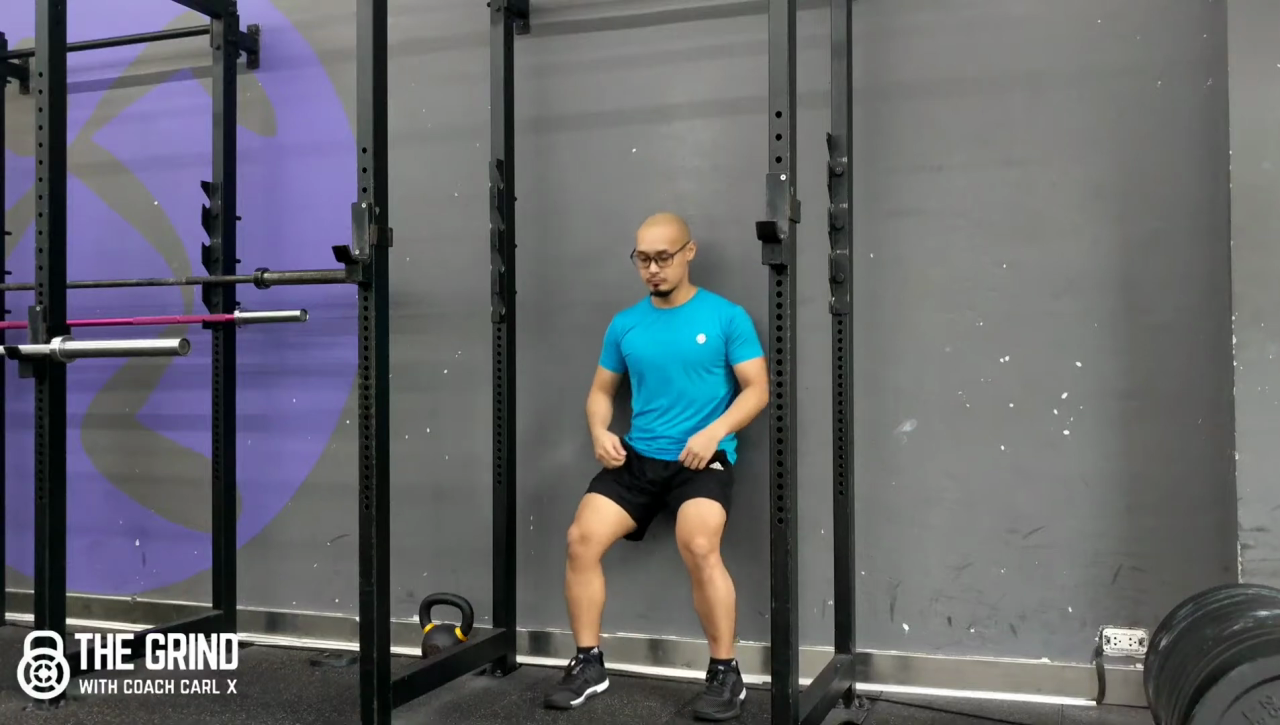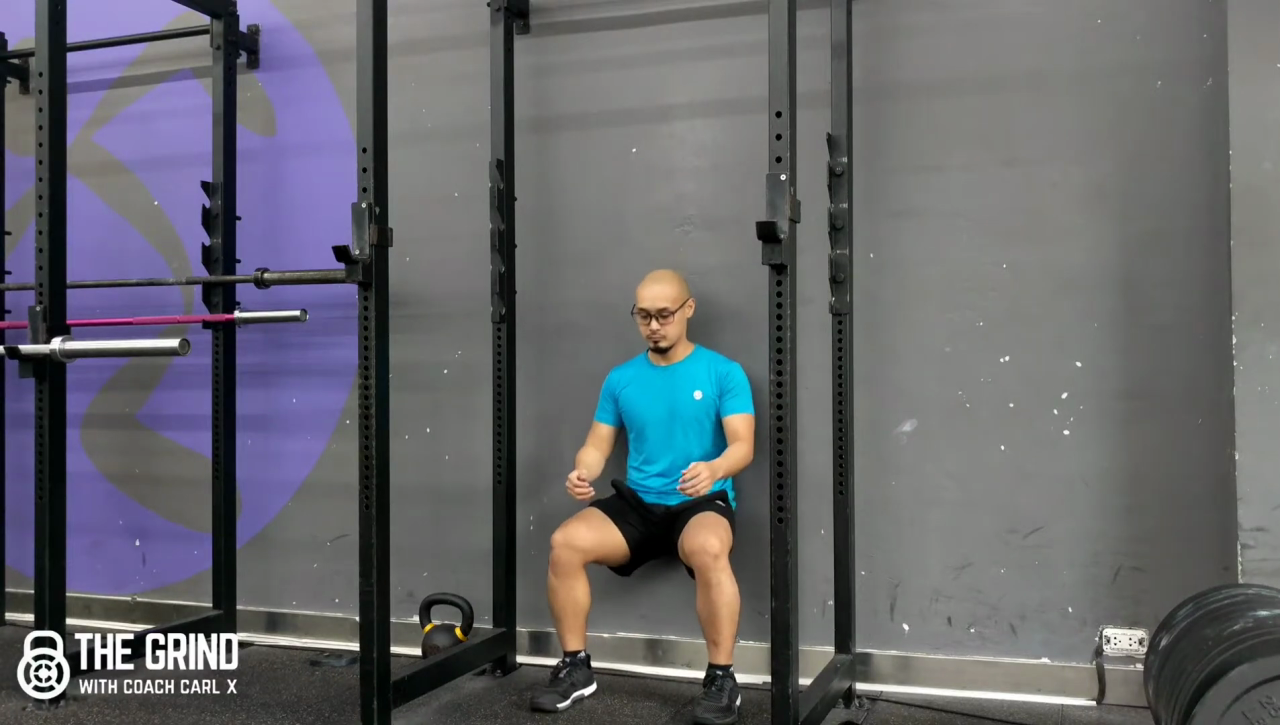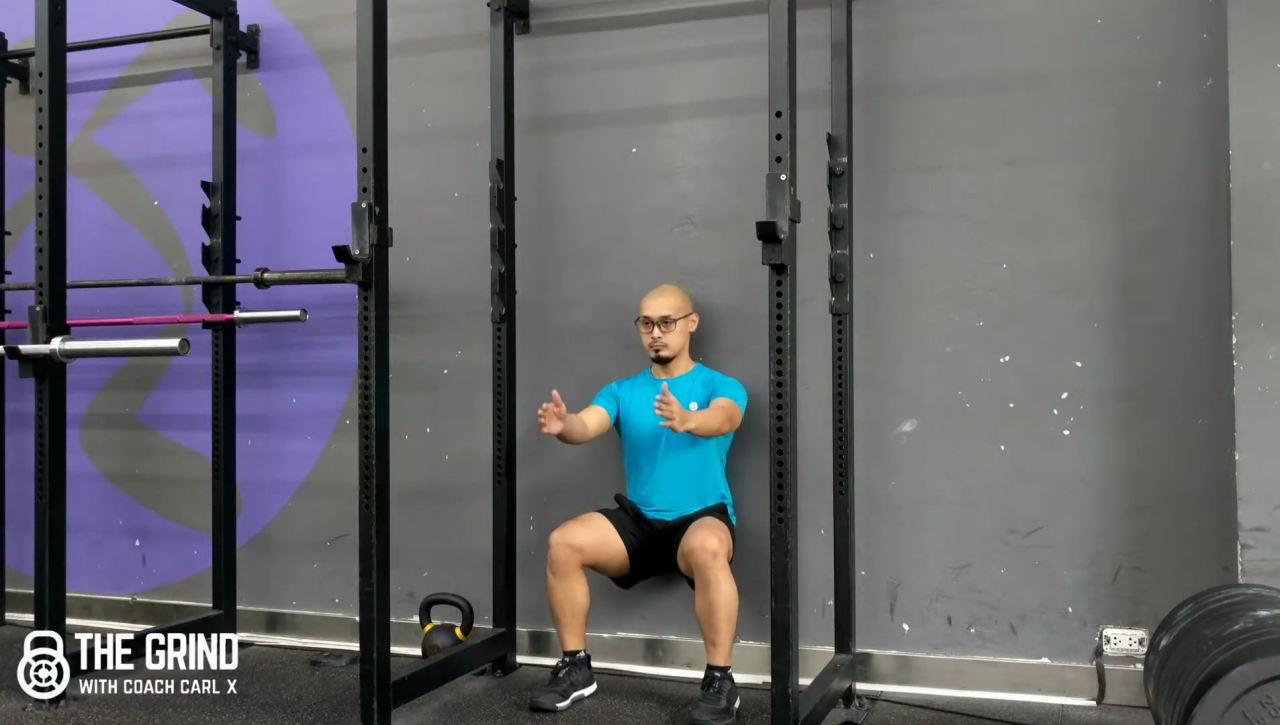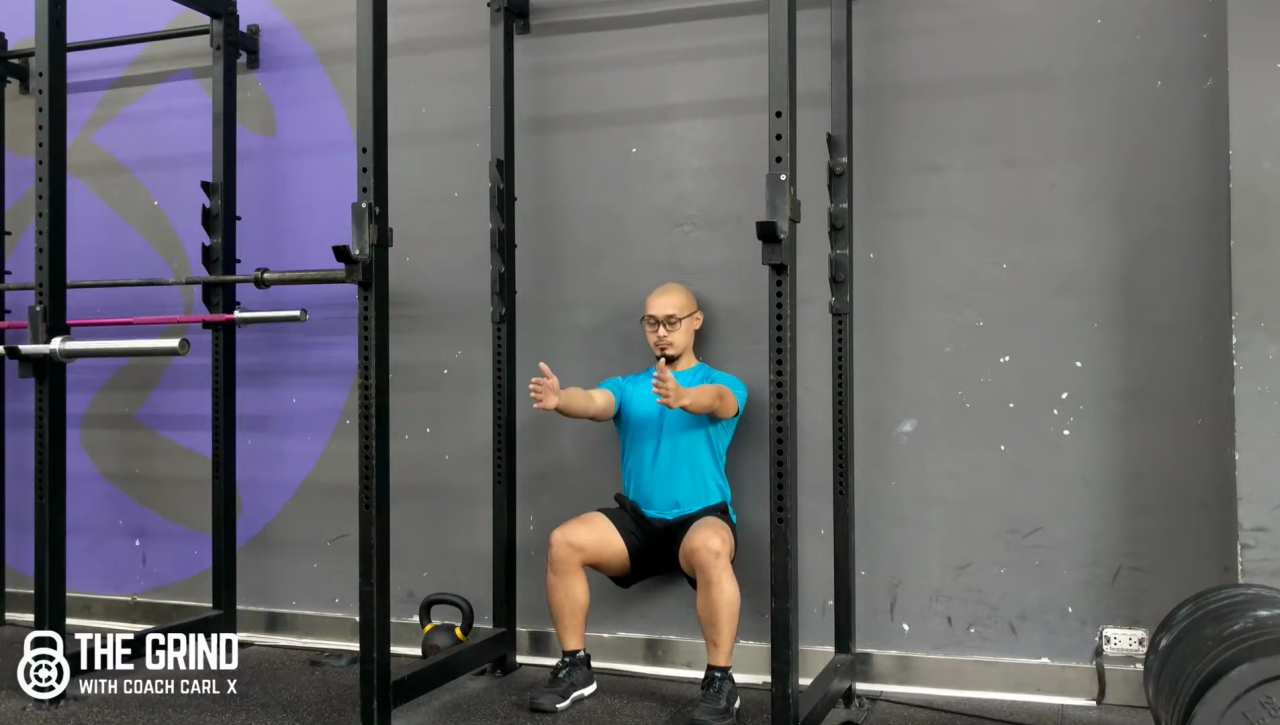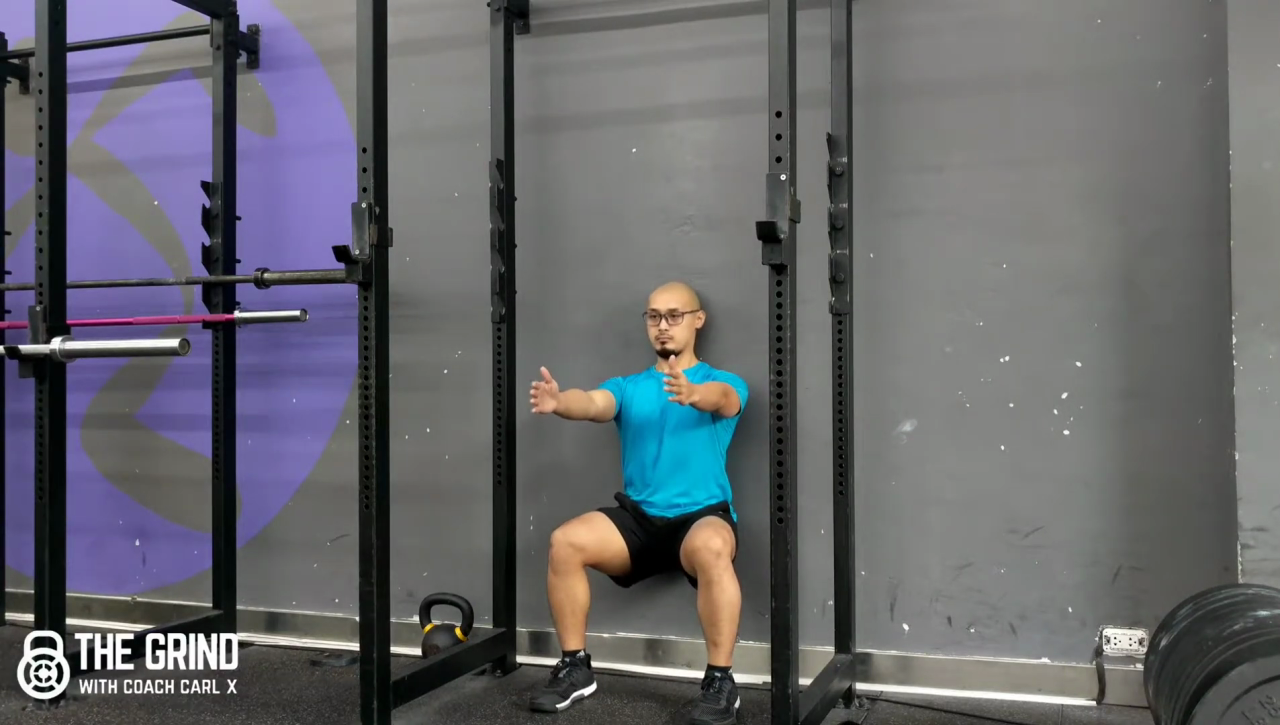
dt=0.7s
person 1, frame 1
left shoulder: (727, 317)
right shoulder: (624, 324)
left elbow: (757, 389)
right elbow: (601, 390)
left wrist: (714, 432)
right wrist: (601, 432)
left hip: (703, 459)
right hip: (637, 457)
left knee: (698, 548)
right knee: (581, 537)
left ankle: (725, 671)
right ankle: (589, 663)
person 1, frame 2
left shoulder: (723, 372)
right shoulder: (621, 379)
left elbow: (743, 445)
right elbow: (597, 446)
left wrist: (714, 469)
right wrist: (583, 473)
left hip: (700, 502)
right hip: (636, 502)
left knee: (708, 550)
right knee: (565, 542)
left ankle: (721, 679)
right ankle: (575, 666)
person 1, frame 3
left shoulder: (722, 387)
right shoulder: (622, 391)
left elbow: (722, 418)
right elbow: (588, 424)
left wrist: (686, 421)
right wrist: (562, 425)
left hip: (700, 519)
right hip: (638, 520)
left knee: (707, 549)
right knee: (562, 543)
left ankle: (720, 682)
right ankle: (575, 668)
person 1, frame 4
left shoulder: (724, 385)
right shoulder: (626, 387)
left elbow: (712, 400)
right elbow: (593, 402)
left wrist: (680, 397)
right wrist: (559, 398)
left hip: (701, 518)
right hip: (638, 520)
left knee: (709, 549)
right knee: (563, 542)
left ankle: (720, 681)
right ankle: (575, 667)
person 1, frame 5
left shoulder: (725, 384)
right shoulder: (627, 387)
left elbow: (719, 397)
right elbow: (593, 402)
left wrist: (690, 393)
right wrist: (558, 402)
left hip: (701, 516)
right hip: (638, 517)
left knee: (710, 549)
right knee: (564, 542)
left ankle: (720, 681)
right ankle: (574, 667)
